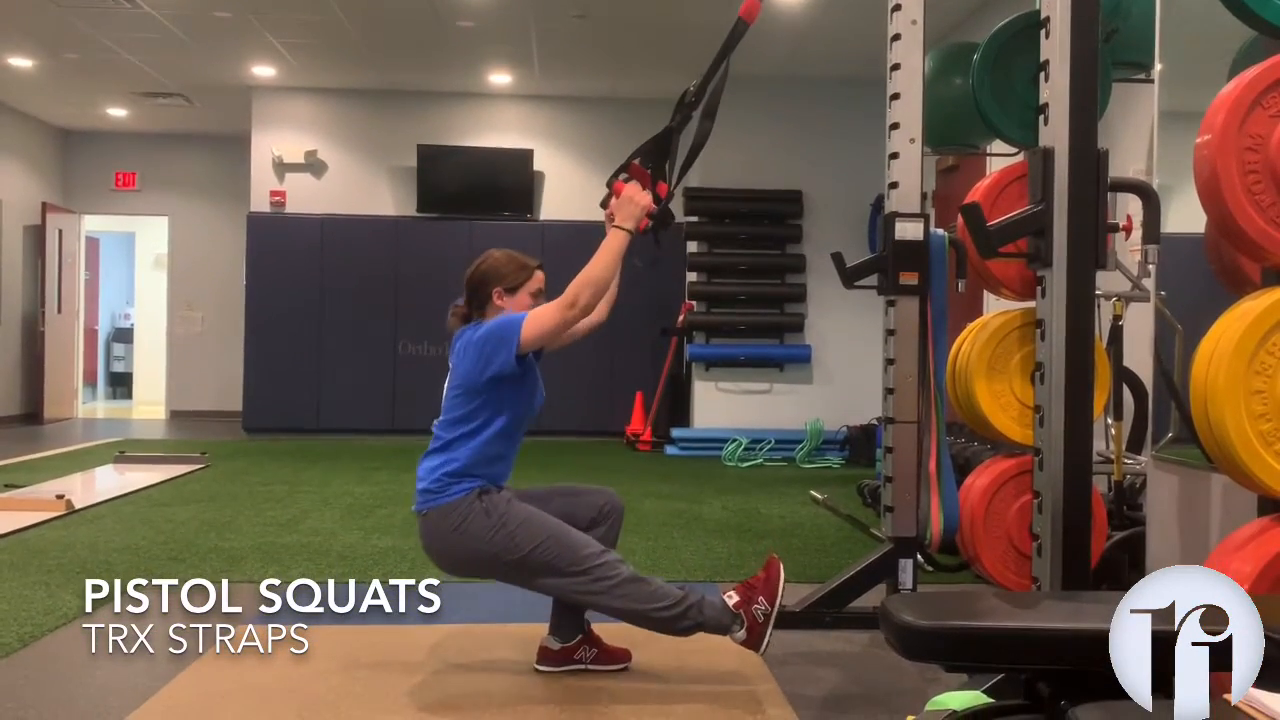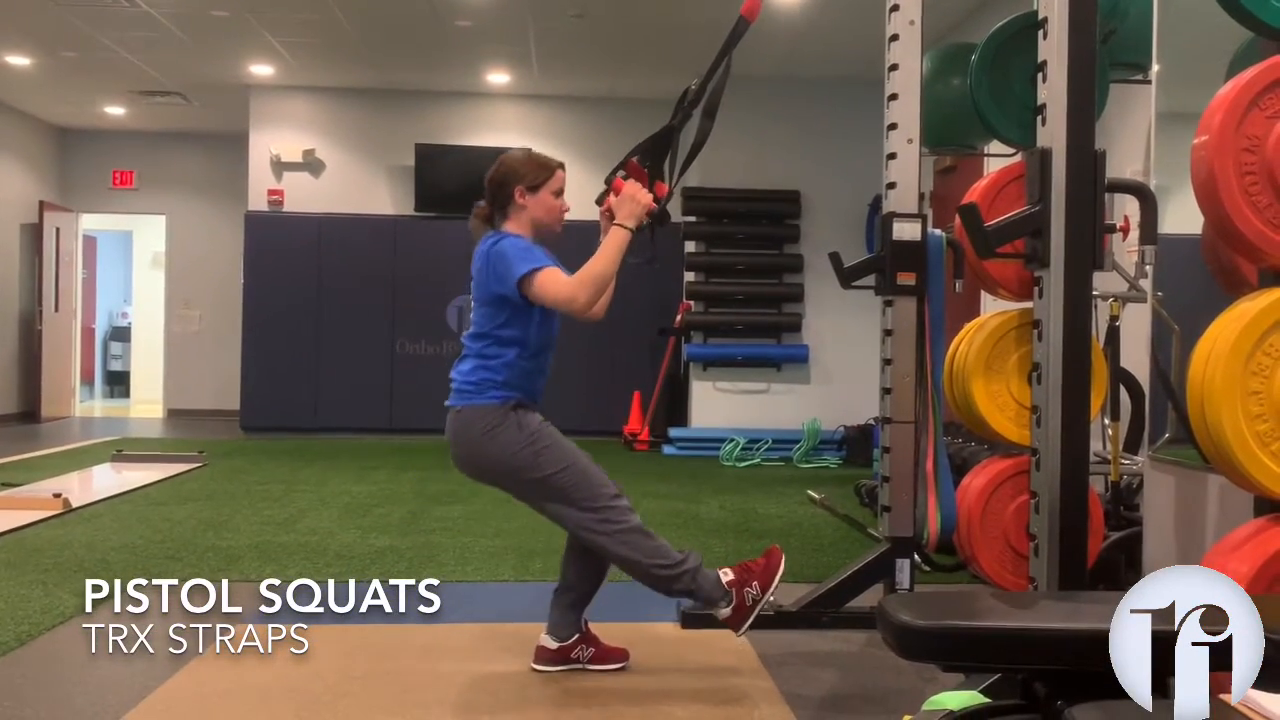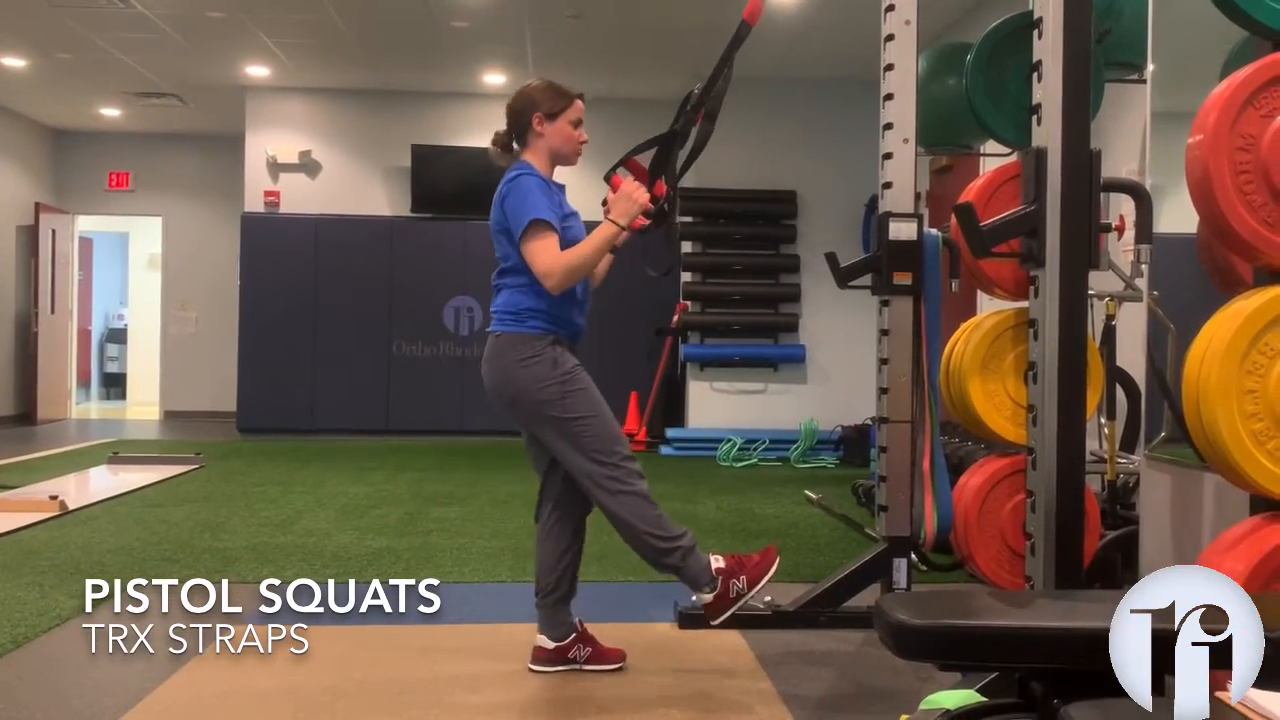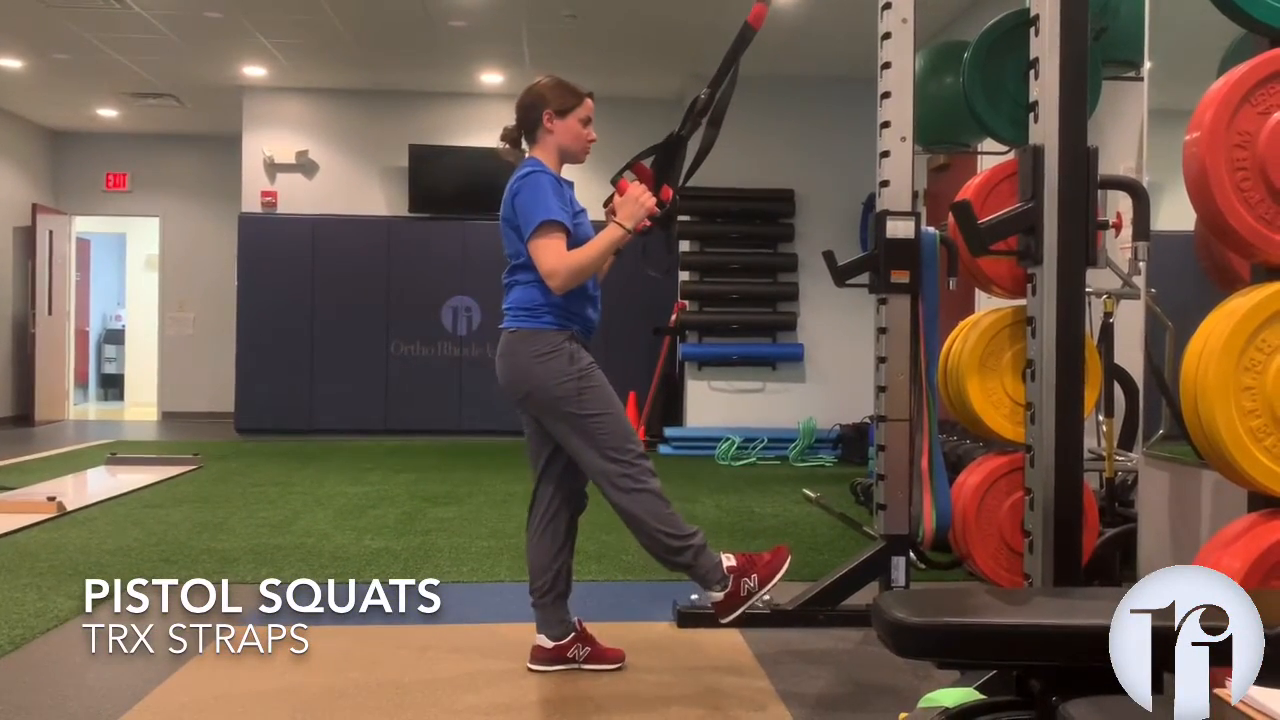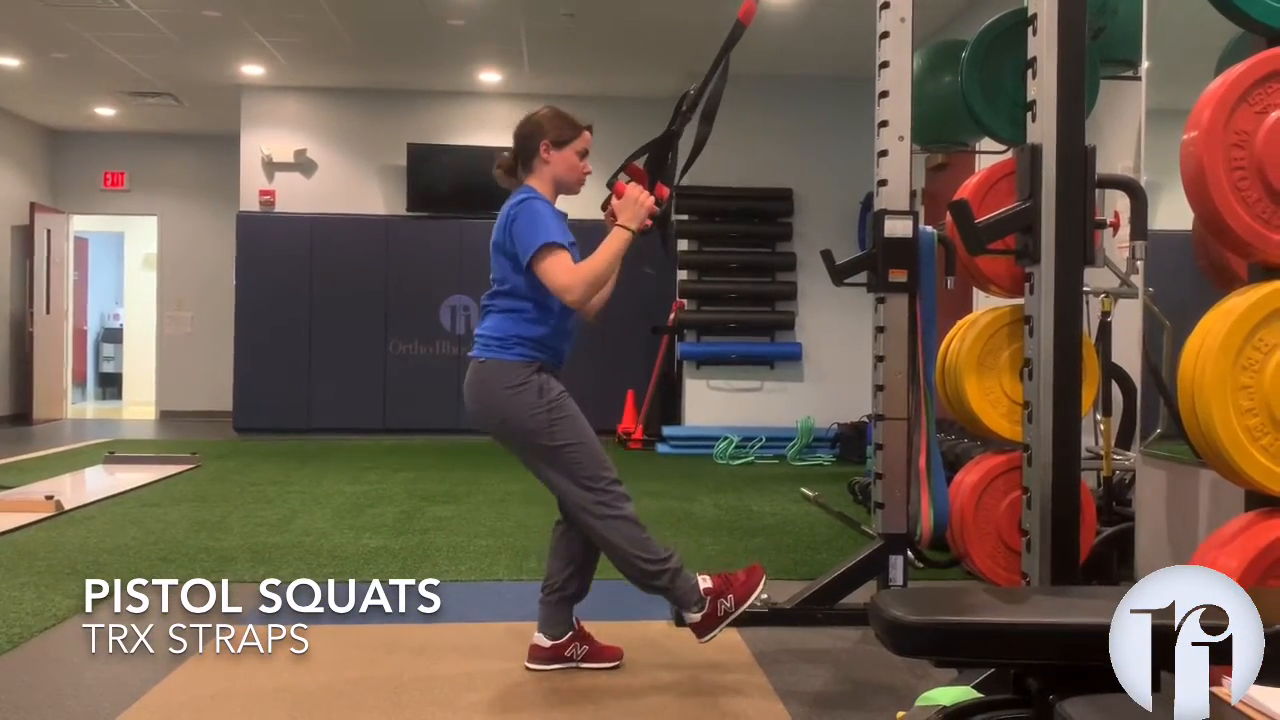
dt=0.5s
person 1, frame 1
left shoulder: (504, 348)
right shoulder: (485, 341)
left elbow: (594, 313)
right elbow: (576, 304)
left wrist: (616, 231)
right wrist: (624, 227)
left hip: (473, 504)
right hip: (457, 518)
left knee: (601, 509)
right knee: (592, 566)
left ankle: (565, 641)
right ankle: (730, 616)
person 1, frame 2
left shoulder: (516, 251)
right shoulder: (506, 250)
left elbow: (593, 307)
right elbow: (577, 298)
left wrist: (612, 231)
right wrist: (623, 226)
left hip: (498, 417)
right hip: (493, 422)
left knee: (596, 512)
right knee: (604, 510)
left ankle: (562, 639)
right ankle: (722, 592)
person 1, frame 3
left shoulder: (544, 189)
right shoulder: (524, 186)
left elbow: (583, 281)
right elbow: (554, 275)
left wrist: (616, 230)
right wrist: (618, 221)
left hip: (530, 357)
right hip: (531, 354)
left knee: (568, 493)
right knee: (613, 474)
left ankle: (557, 637)
right ankle: (709, 581)
person 1, frame 4
left shoulder: (551, 185)
right shoulder: (536, 182)
left elbow: (584, 277)
right elbow: (557, 275)
left wrist: (620, 229)
right wrist: (621, 225)
left hip: (538, 354)
right hip: (546, 351)
left knee: (558, 493)
right knee: (626, 471)
left ankle: (555, 636)
right ankle: (720, 579)
person 1, frame 5
left shoulder: (540, 214)
right shoulder: (529, 210)
left elbow: (590, 303)
right elbow: (573, 290)
left wrist: (619, 232)
right wrist: (626, 227)
left hip: (509, 380)
right hip: (514, 380)
left knee: (584, 503)
right knee: (601, 495)
left ankle: (555, 635)
right ankle: (696, 599)
